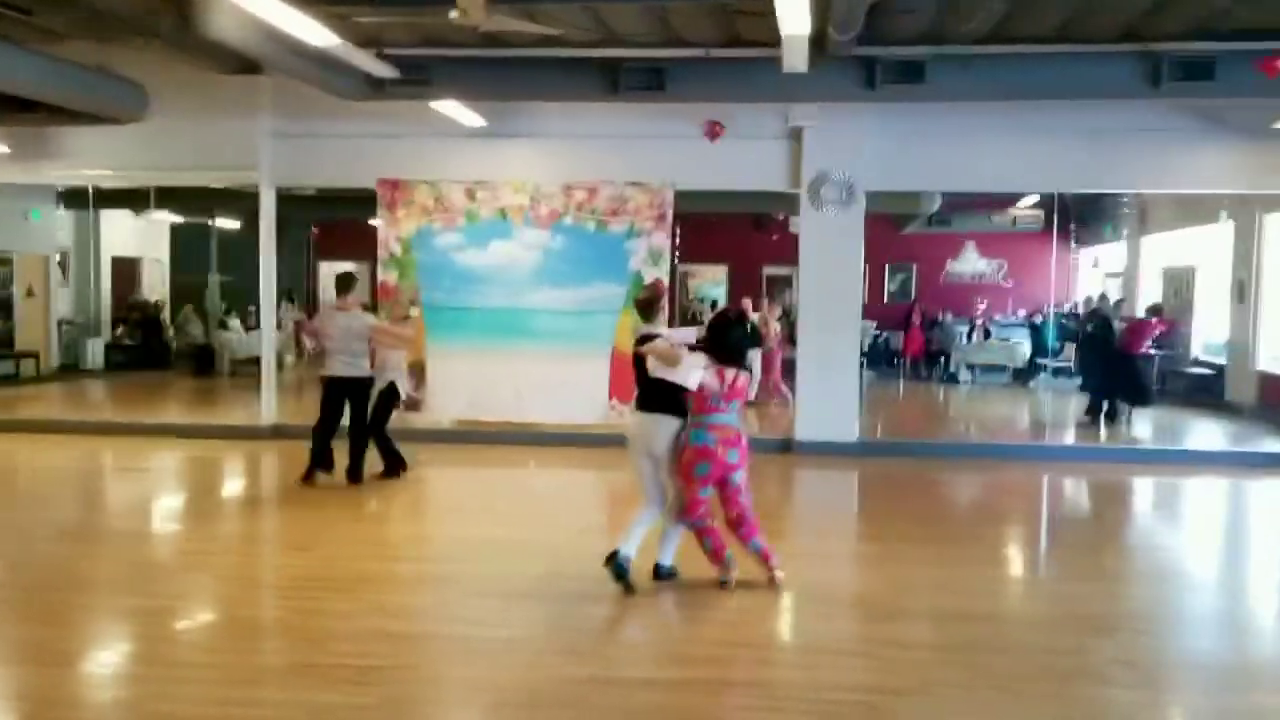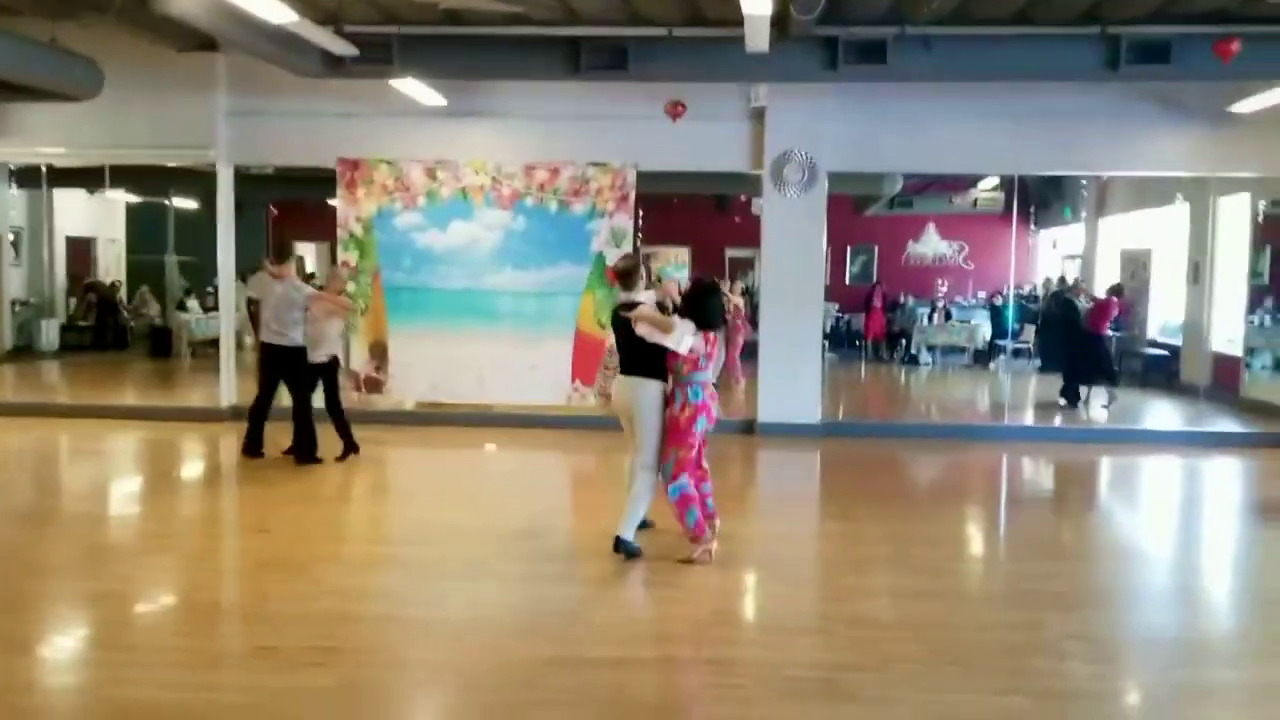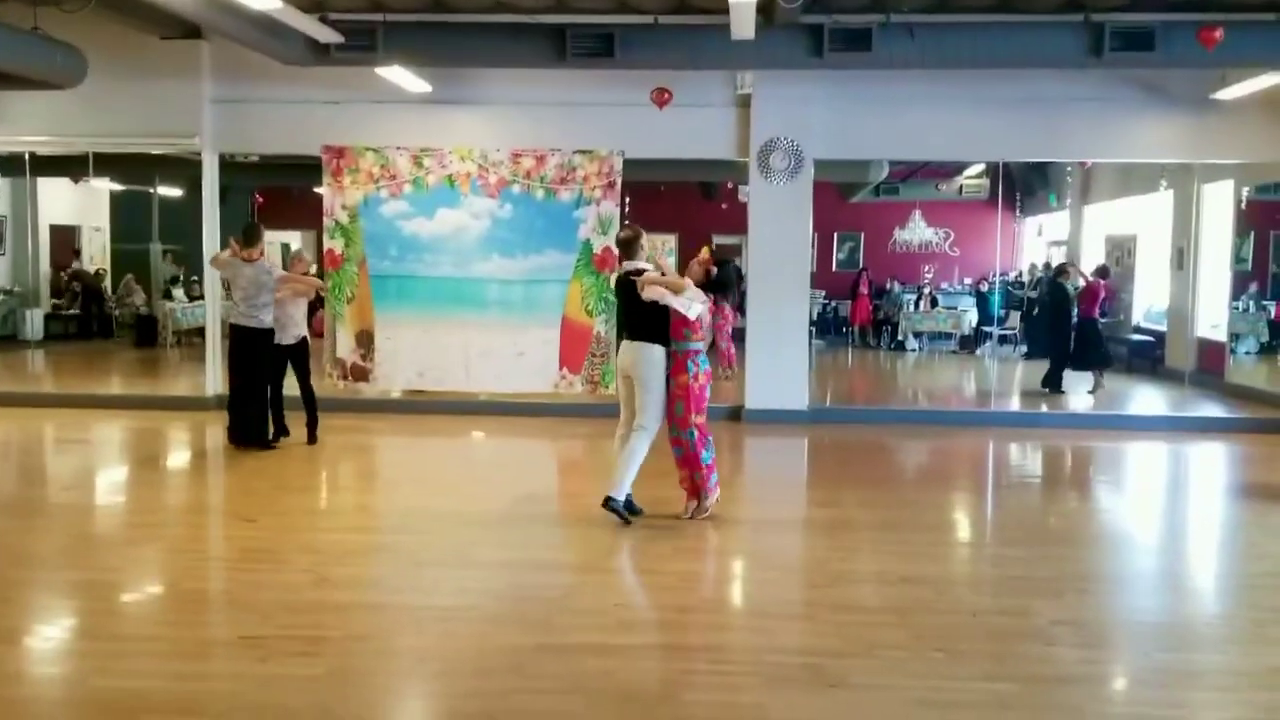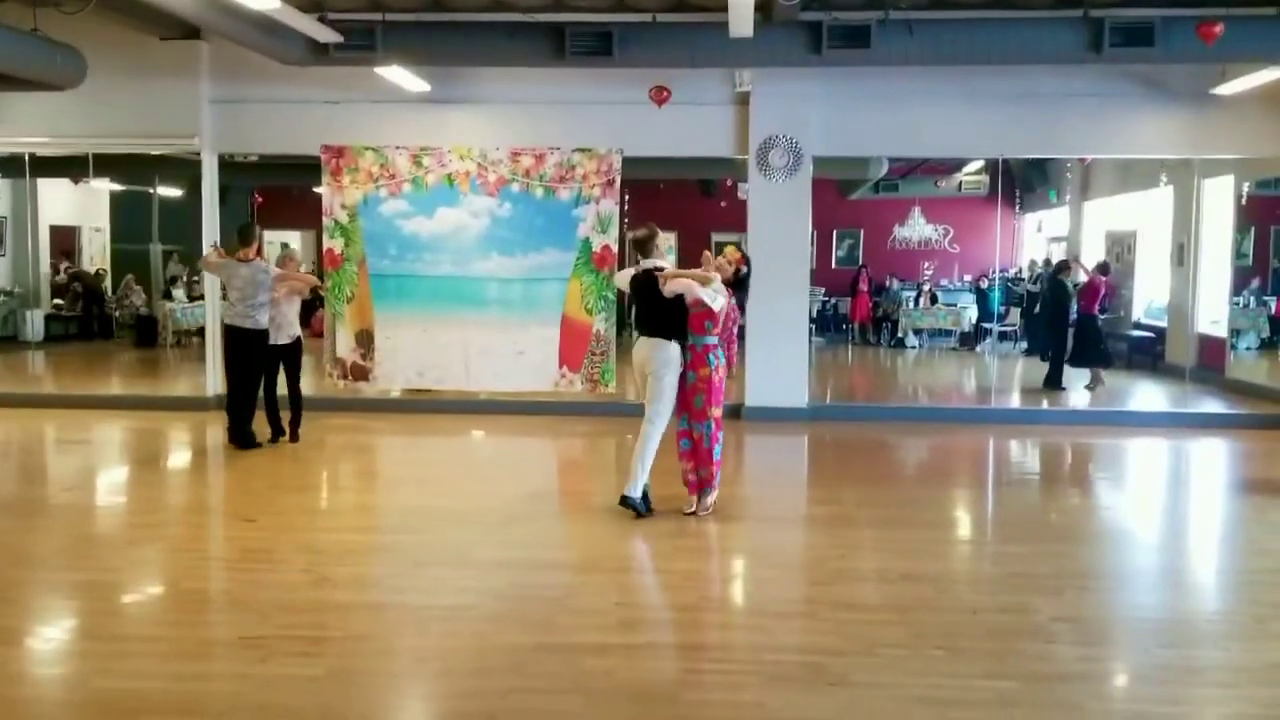
dt=0.3s
person 1, frame 1
left shoulder: (641, 343)
right shoulder: (664, 346)
left hip: (639, 423)
right hip: (667, 425)
left knee: (655, 501)
left ankle: (622, 553)
right ankle: (664, 562)
person 1, frame 2
left shoulder: (617, 312)
left wrist: (664, 294)
left hip: (622, 386)
right hip: (648, 390)
left knee: (637, 452)
right knee: (651, 463)
left ankle: (633, 518)
right ankle: (625, 535)
person 1, frame 3
left shoulder: (622, 279)
left hip: (626, 351)
right hip: (650, 354)
left knee: (627, 424)
right knee: (645, 427)
left ankle: (621, 494)
right ankle: (616, 496)
person 1, frame 4
left shoulder: (635, 277)
right shoulder: (667, 277)
left elbow: (619, 277)
right elbow: (693, 287)
left hip: (642, 347)
right hip: (665, 350)
left knee: (652, 419)
right knee: (655, 423)
left ankle: (638, 485)
right ankle: (632, 493)
person 2, frame 1
left shoulder: (702, 364)
right shoulder: (742, 368)
left hip: (701, 443)
right hip: (735, 440)
left knee: (695, 511)
right knee: (738, 510)
left ankle: (726, 566)
right ankle: (769, 562)
person 2, frame 2
left shoulder: (686, 329)
right shoulder: (710, 331)
left elbow: (669, 326)
left wrist: (643, 314)
left hip: (687, 401)
right hip: (706, 397)
left knee: (676, 473)
right knee: (695, 463)
left ankle: (703, 538)
right ankle: (709, 519)
person 2, frame 3
left shoulder: (698, 297)
right shoulder: (694, 295)
left elbow: (682, 286)
left wrist: (652, 278)
left hip: (689, 369)
right hip: (680, 367)
left knee: (693, 433)
right knee: (679, 434)
left ankle: (709, 491)
right ankle: (694, 494)
person 2, frame 4
left shoulder: (718, 291)
right shoulder: (702, 289)
left elbow: (709, 277)
left wrist: (675, 273)
left hip: (706, 363)
right hip: (688, 361)
left knee: (707, 428)
right knee: (686, 427)
left ankle: (708, 490)
right ankle: (695, 491)
person 3, frame 1
left shoulder: (324, 316)
right shoulder: (364, 319)
left elbow: (312, 331)
right elbow: (398, 336)
left hip: (333, 377)
right hip: (360, 378)
left knee: (326, 424)
right knee: (359, 425)
left ankle: (316, 464)
right ankle: (354, 473)
person 3, frame 2
left shoulder: (264, 284)
right shoulder: (299, 288)
right elbow: (344, 304)
left wrist: (270, 272)
left hip: (268, 347)
right hip: (293, 349)
left knee: (264, 397)
right knee: (302, 401)
left ankle: (252, 446)
right ankle: (303, 452)
person 3, frame 3
left shoulder: (232, 266)
right shoulder: (270, 271)
left elbow: (215, 260)
right elbow: (316, 284)
left wrist: (232, 251)
left hip: (238, 329)
right hip: (262, 331)
left knee: (238, 383)
right knee: (258, 385)
left ankle: (238, 434)
right ankle: (254, 436)
person 3, frame 4
left shoulder: (227, 267)
right shoulder: (266, 271)
left elbow: (204, 263)
right elbow: (312, 281)
left wrist: (217, 252)
left hip: (233, 329)
right hip: (256, 332)
left knee: (235, 383)
right knee: (250, 384)
left ankle: (236, 433)
right ankle: (242, 435)
person 4, frame 1
left shoulder: (406, 331)
left hip: (393, 385)
right hip: (383, 383)
left knee: (376, 427)
right knee: (377, 426)
left ankle: (395, 464)
right ankle: (395, 464)
person 4, frame 2
left shoulder: (340, 305)
right shoulder: (314, 301)
left hip: (328, 359)
right hip: (310, 358)
left knee: (333, 404)
left ankle: (349, 444)
person 4, frame 3
left shoulder: (306, 286)
left hip: (298, 340)
right hip: (277, 341)
left knee: (305, 385)
right knee: (275, 387)
left ankle: (312, 429)
right ankle: (279, 428)
person 4, frame 4
left shoulder: (298, 285)
left elbow: (306, 289)
left hip: (291, 340)
right hip: (270, 341)
left knee: (293, 385)
right knee: (269, 387)
left ankle: (294, 427)
right ankle: (276, 428)
